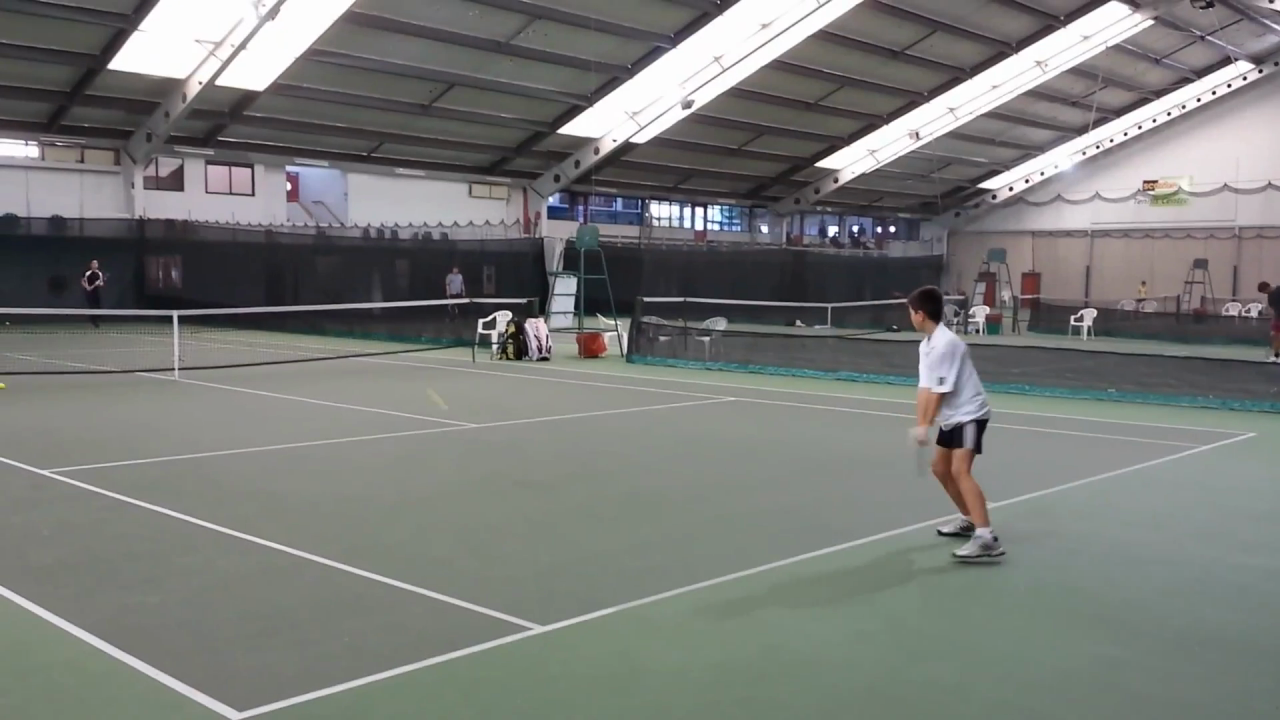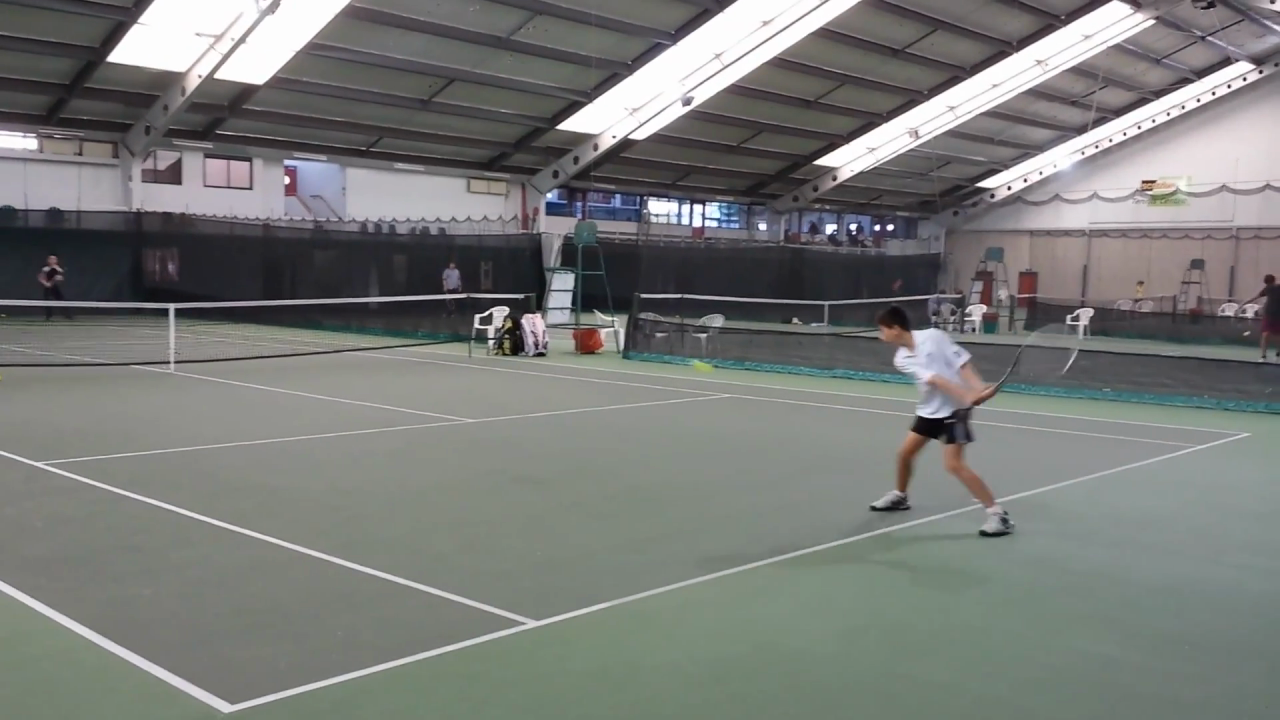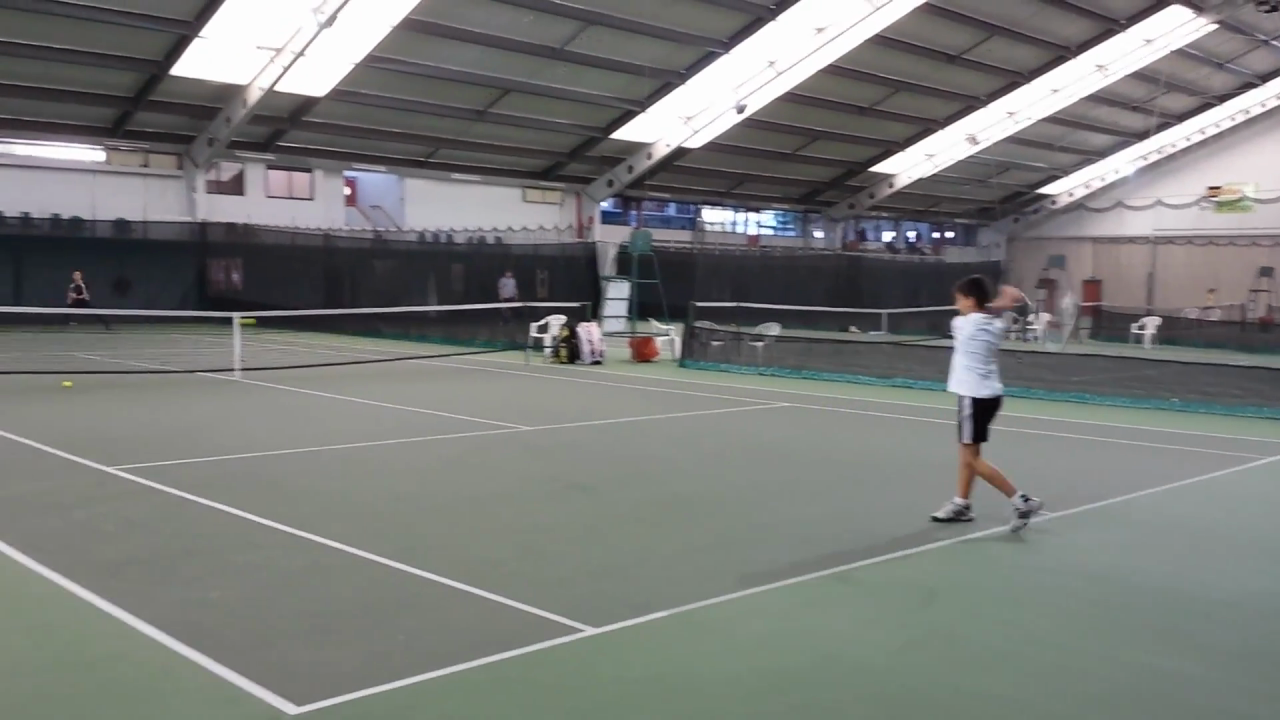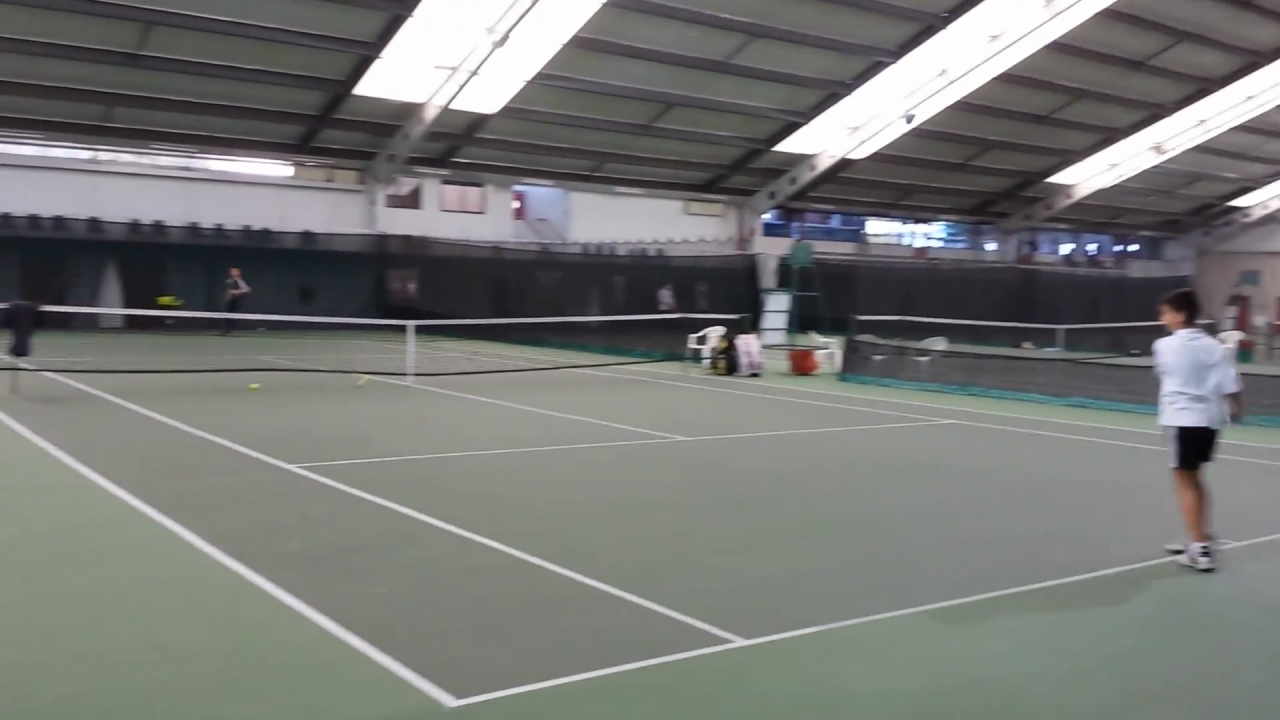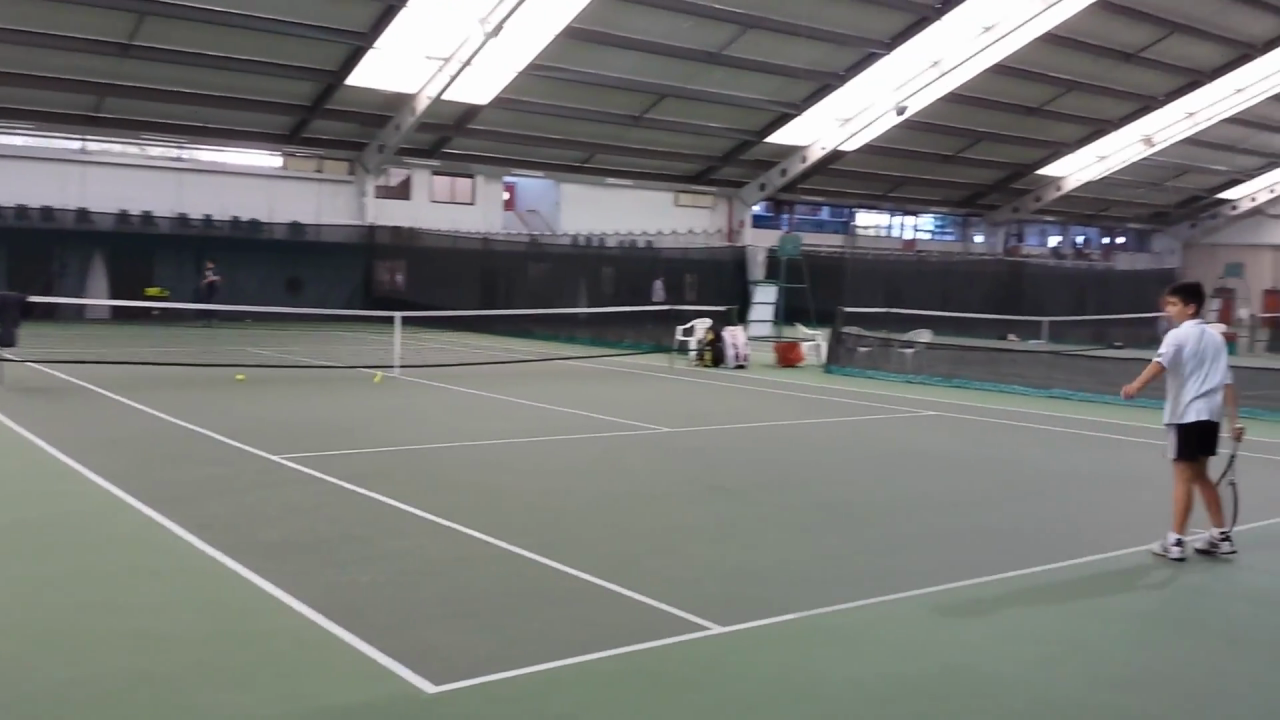
dt=0.5s
person 1, frame 1
left shoulder: (946, 344)
right shoulder: (927, 345)
left elbow: (941, 390)
right elbow: (925, 387)
left wrist: (925, 425)
right wrist: (921, 424)
left hip: (970, 414)
right hip: (953, 415)
left knee: (960, 472)
right knee: (940, 469)
left ankle: (986, 538)
right ankle: (969, 519)
person 1, frame 2
left shoulder: (933, 338)
right shoulder: (901, 358)
left elbow: (962, 363)
right elbow: (932, 380)
left wrist: (978, 388)
right wrist: (964, 395)
left hip: (955, 408)
right hip: (929, 409)
left knee: (954, 464)
right knee: (905, 452)
left ankle: (997, 515)
right ankle: (899, 496)
person 1, frame 3
left shoulder: (961, 324)
right shoulder: (996, 327)
left wrist: (1000, 304)
right wrist: (1003, 303)
left hip: (973, 395)
right hip: (990, 394)
left knee: (972, 457)
right knee: (967, 451)
left ankle: (1021, 502)
right ankle: (961, 504)
person 1, frame 4
left shoulder: (1163, 346)
right shoulder: (1215, 347)
right elbow: (1232, 388)
right wrist: (1234, 411)
left hip: (1181, 421)
right hip: (1209, 421)
left knee: (1184, 484)
right knee: (1193, 480)
left ankle: (1200, 551)
right ankle: (1198, 540)
person 1, frame 5
left shoulder: (1178, 336)
right shoulder: (1215, 338)
left elbow: (1160, 362)
right elbow: (1226, 383)
left wrist: (1136, 385)
right wrist: (1234, 419)
left hip: (1185, 415)
right hip: (1210, 414)
left knee: (1183, 478)
right knee: (1200, 476)
left ankle: (1175, 542)
right ankle: (1221, 536)
